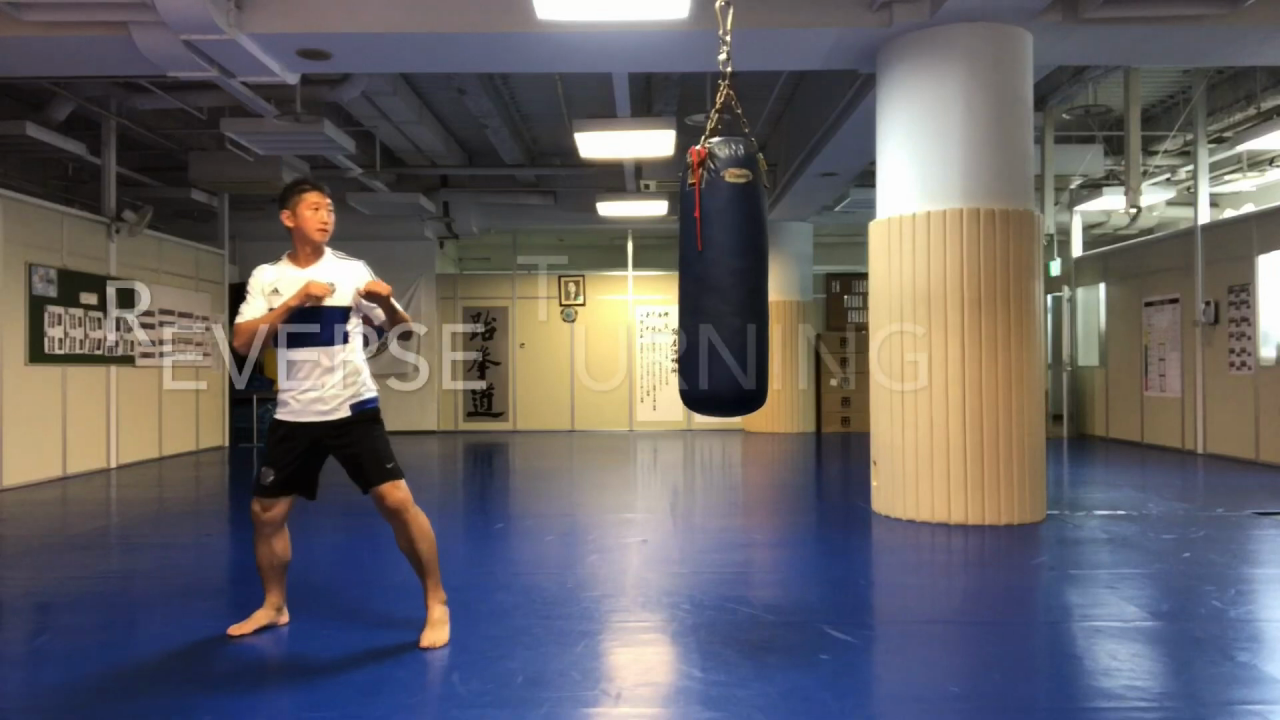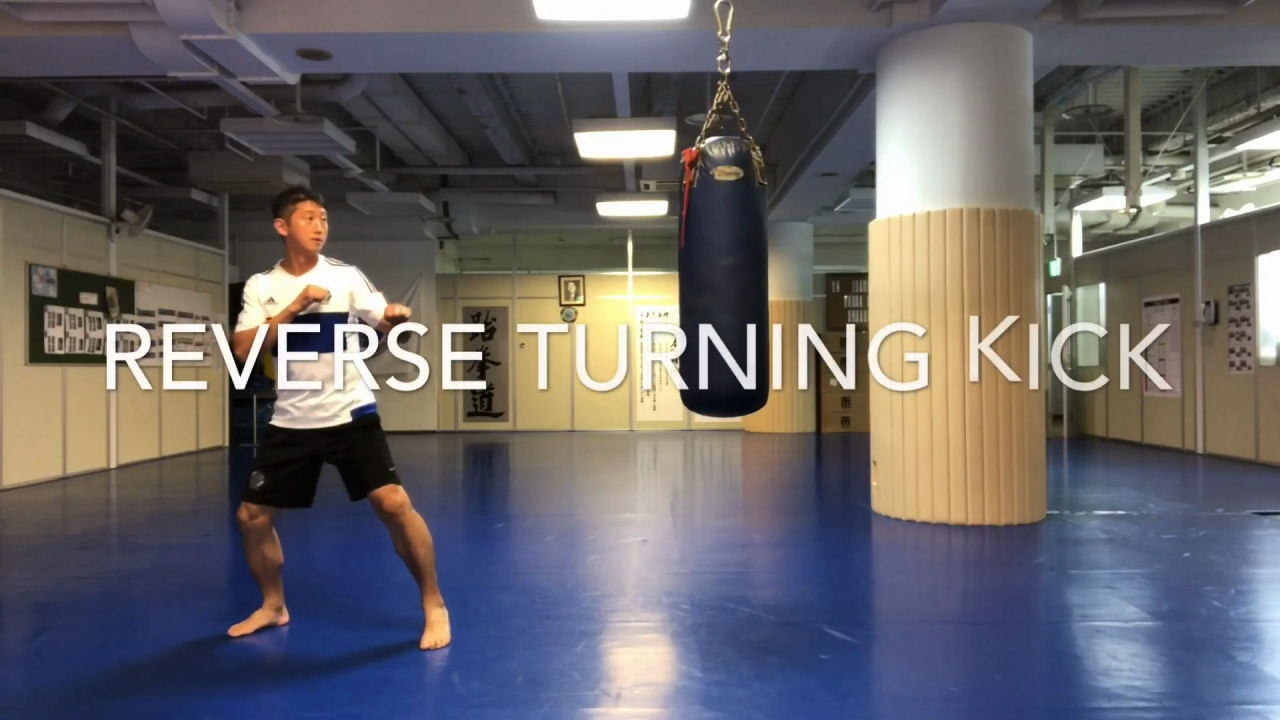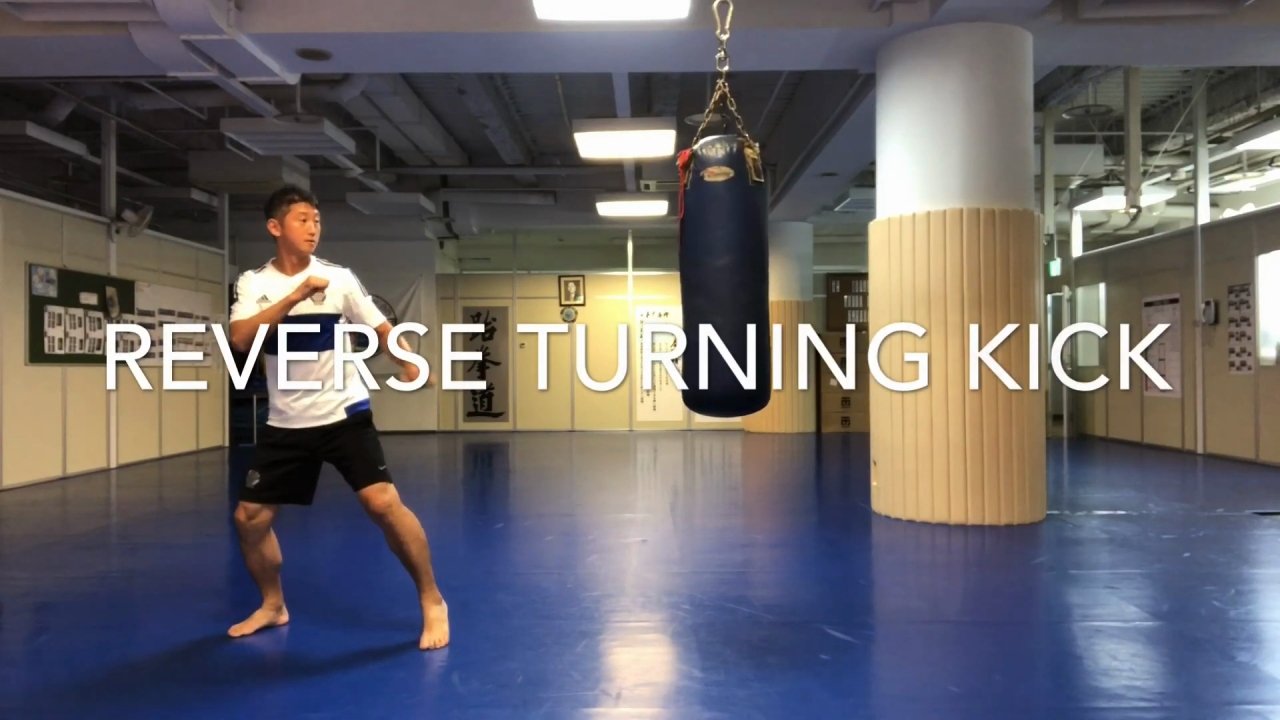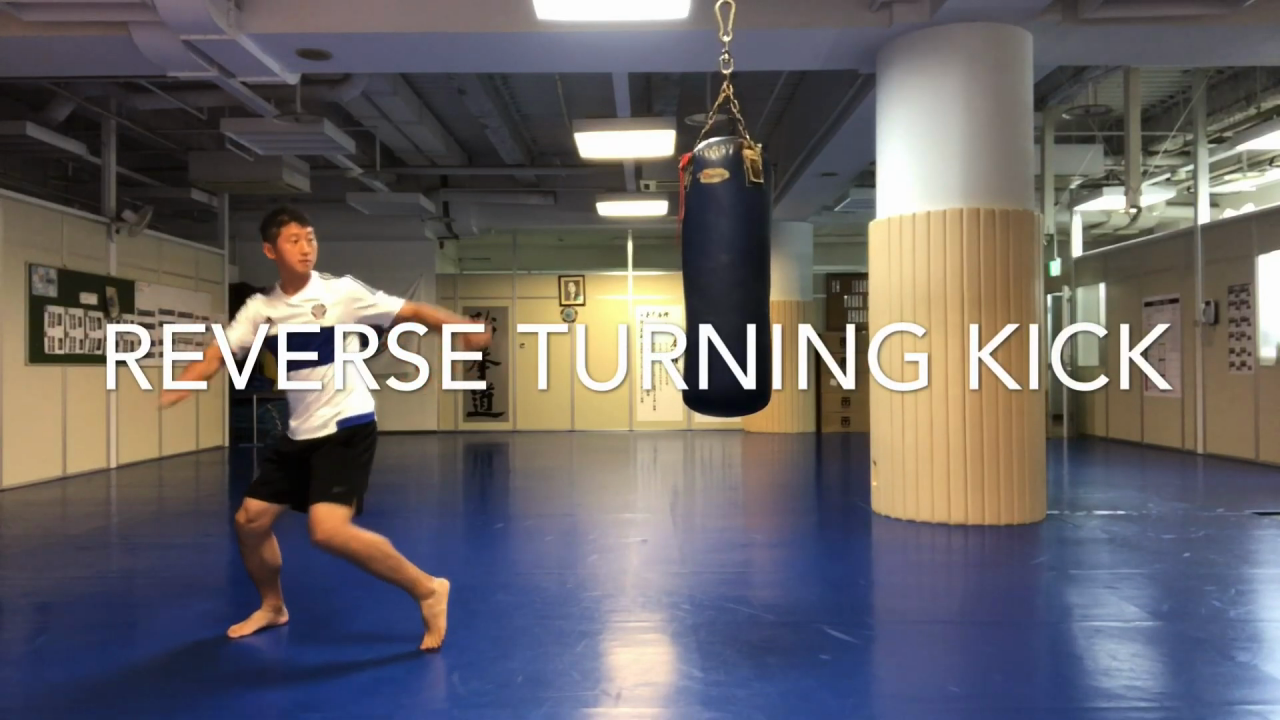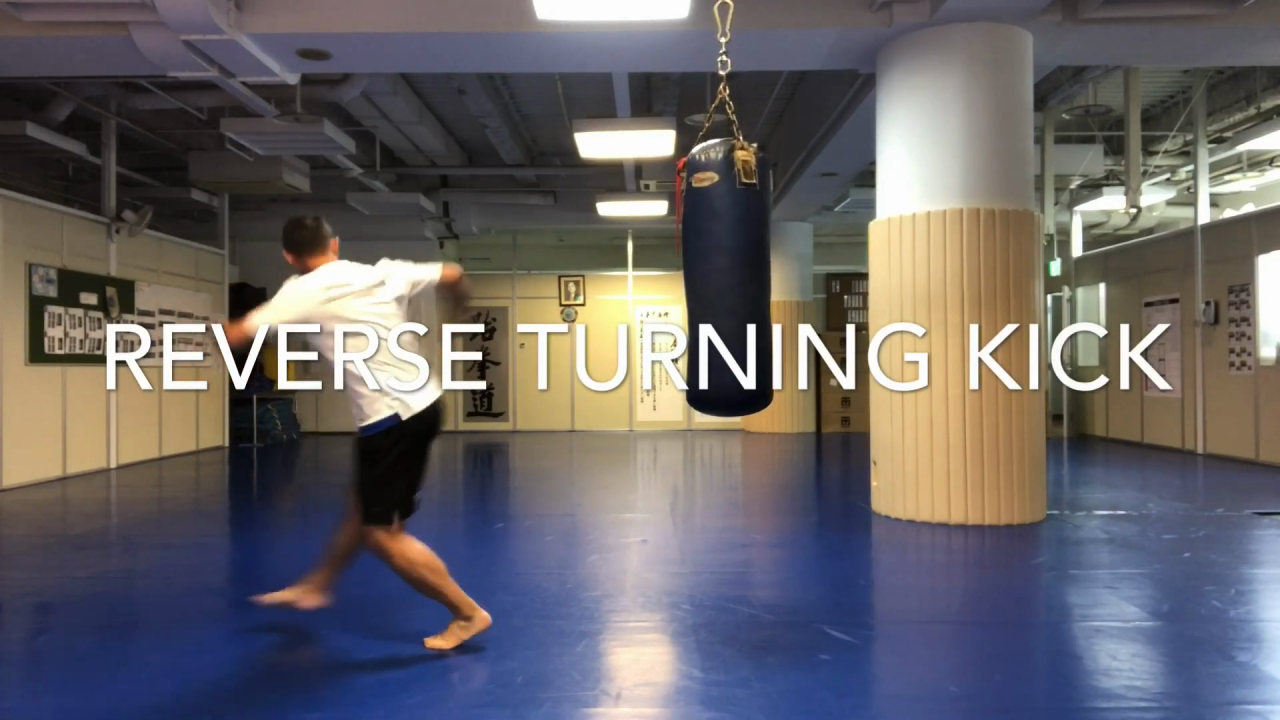
dt=1s
person 1, frame 1
left shoulder: (352, 270)
right shoulder: (266, 277)
left elbow: (403, 331)
right elbow: (242, 343)
left wrist: (385, 304)
right wrist: (294, 302)
left hip: (352, 408)
right hip: (293, 415)
left knee: (395, 500)
right knee: (266, 512)
left ankle: (436, 603)
right ankle: (274, 606)
person 1, frame 2
left shoulder: (346, 276)
right shoulder: (261, 286)
left elbow: (388, 326)
right elbow: (243, 351)
left wrist: (398, 318)
right wrist: (295, 306)
left hip: (350, 414)
right hip: (291, 422)
left knee: (393, 504)
right knee: (252, 517)
left ankle: (434, 605)
right ankle: (273, 605)
person 1, frame 3
left shoulder: (340, 278)
right shoulder: (253, 283)
left elbow: (380, 327)
right elbow: (241, 339)
left wrist: (410, 361)
right wrist: (297, 295)
left hip: (344, 413)
right hip: (286, 423)
left knee: (382, 502)
right knee: (249, 517)
left ankle: (432, 601)
right ankle: (273, 605)
person 1, frame 4
left shoulder: (340, 292)
right shoulder: (259, 307)
left elbow: (412, 311)
right elbow: (219, 351)
left wrist: (462, 329)
right wrist: (182, 381)
left hip: (347, 428)
right hip: (298, 436)
left knee: (328, 530)
right knee: (249, 520)
left ankle: (426, 589)
right ankle: (272, 606)
person 1, frame 5
left shoulder: (304, 291)
right shoulder: (384, 271)
left elbow: (237, 335)
right elbow: (453, 274)
left wrist: (216, 330)
right wrist: (456, 306)
left hip: (391, 419)
right hip: (420, 405)
left knee: (385, 535)
right knee: (363, 506)
left ankle: (469, 615)
right ankle: (316, 585)
